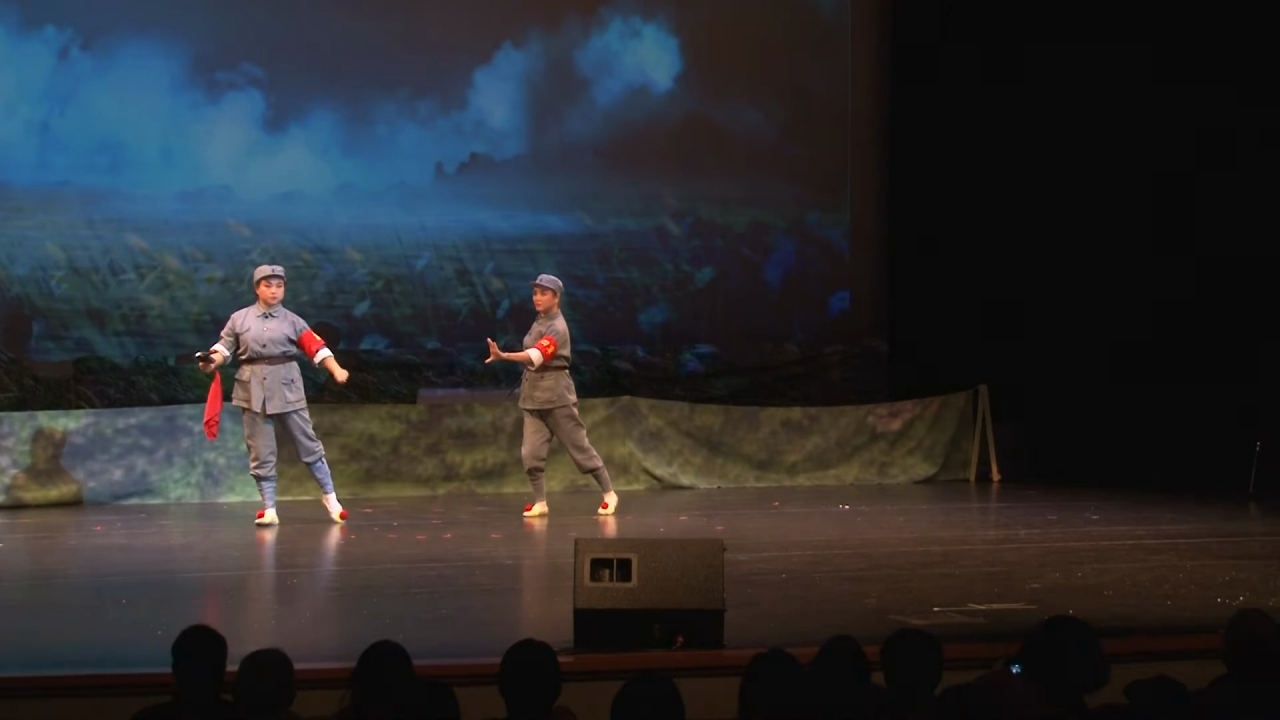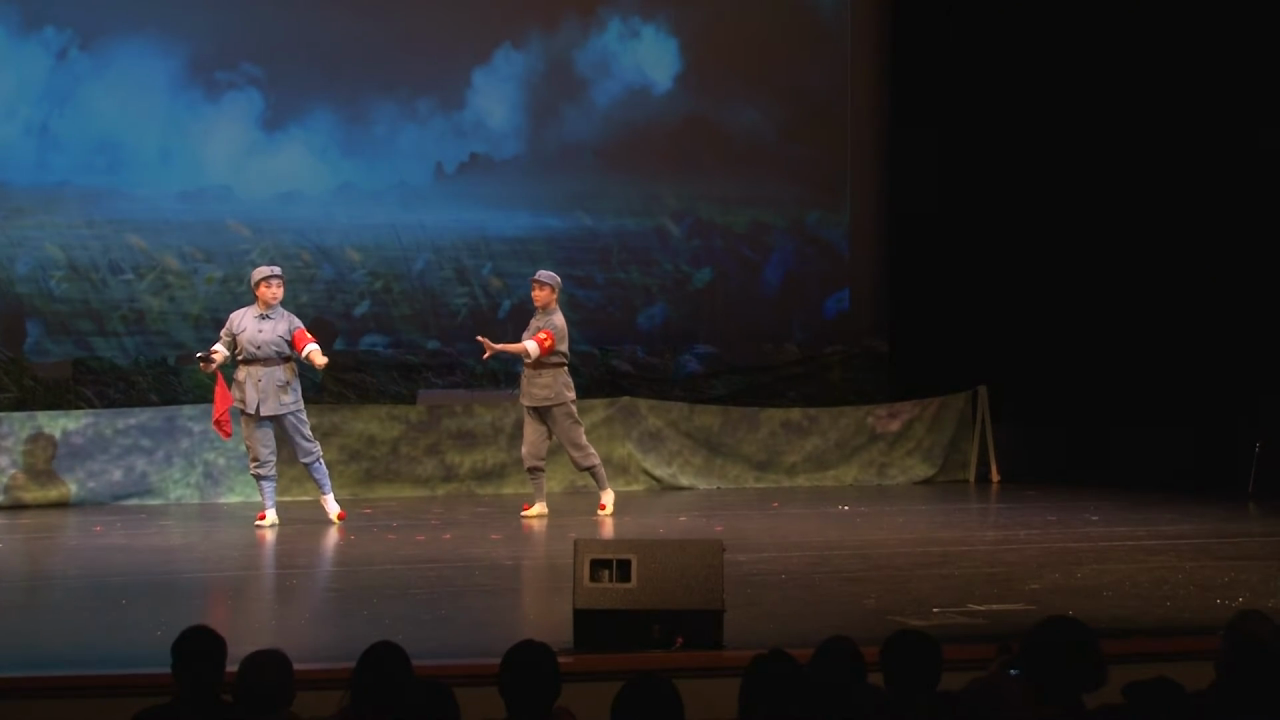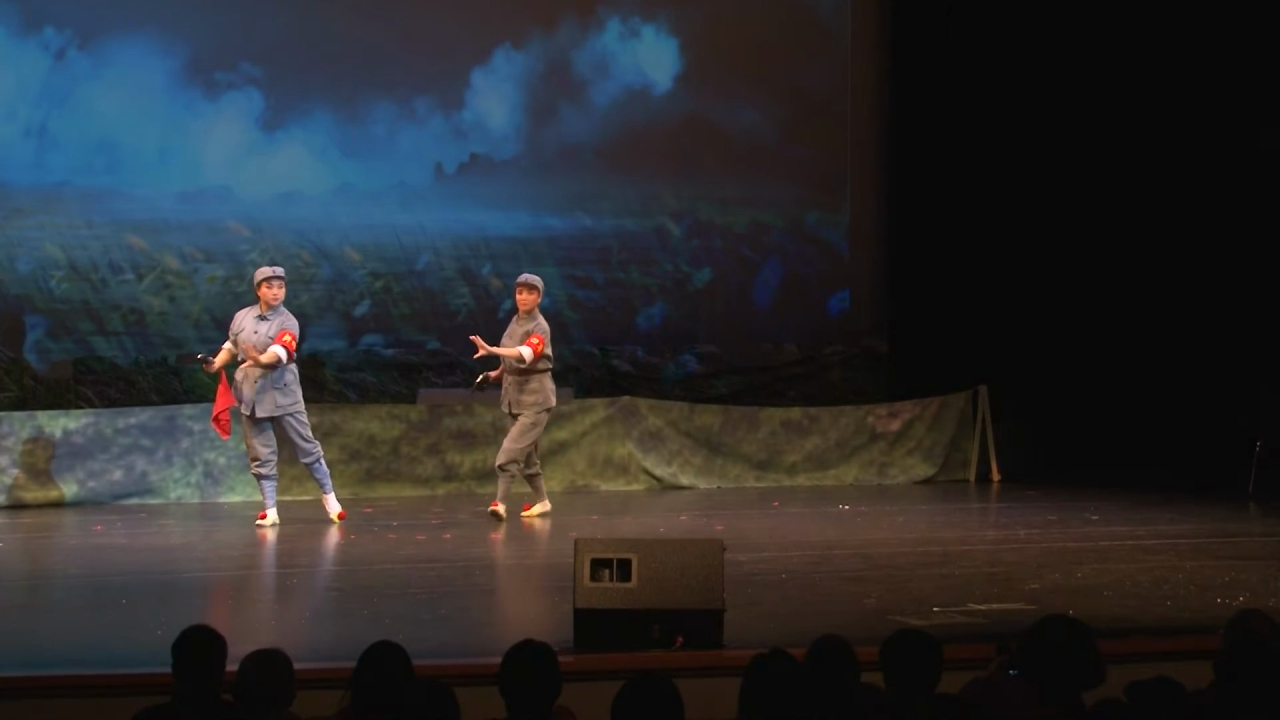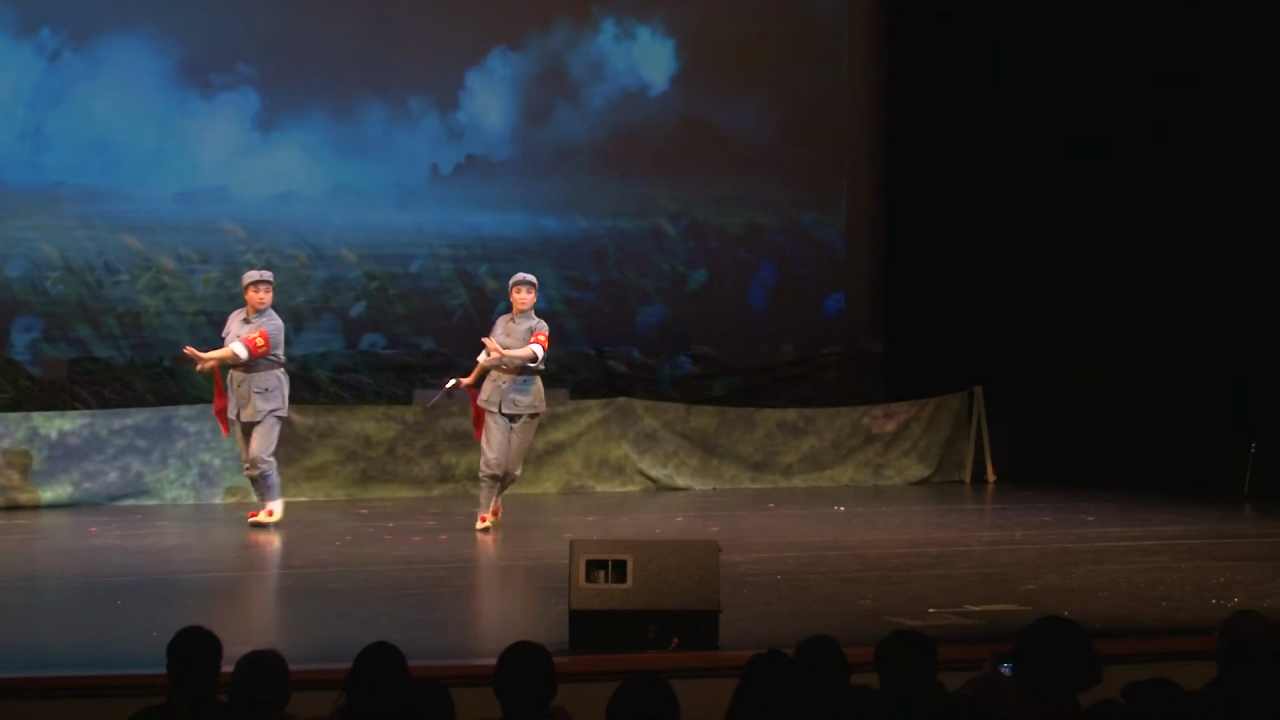
dt=0.5s
person 1, frame 1
left shoulder: (291, 320)
right shoulder: (239, 318)
left elbow: (316, 347)
right elbow: (225, 348)
left wrist: (336, 369)
right wrist: (211, 362)
left hip: (286, 387)
right hip: (253, 389)
left knee: (308, 443)
right knee: (261, 452)
left ankle: (330, 497)
right ankle: (269, 509)
person 1, frame 2
left shoulder: (289, 321)
right shoulder: (238, 318)
left elbow: (307, 344)
right elbow: (225, 347)
left wrist: (317, 358)
right wrist: (212, 363)
left hip: (283, 388)
right hip: (250, 389)
left knee: (306, 444)
right knee: (260, 453)
left ankle: (328, 497)
right ankle: (270, 510)
person 1, frame 3
left shoulder: (288, 321)
right shoulder: (242, 317)
left elbow: (281, 351)
right elbow: (232, 346)
left wrist: (259, 359)
right wrist: (216, 364)
left hip: (281, 388)
right hip: (249, 388)
left knee: (306, 445)
right knee: (260, 453)
left ankle: (329, 496)
right ankle: (270, 510)
person 1, frame 4
left shoulder: (272, 325)
right shoulder: (235, 318)
left elbow: (243, 350)
left wrist: (207, 358)
right wrist: (211, 364)
left hip: (267, 391)
right hip: (240, 389)
left knee: (259, 454)
right knee: (250, 457)
left ankle: (274, 501)
right ankle: (267, 508)
person 2, frame 1
left shoulder: (556, 327)
right shoulder: (540, 322)
left elbow: (537, 356)
left wrist: (503, 356)
left hip: (556, 394)
right hip: (533, 394)
left knee: (579, 447)
right knee: (531, 453)
left ankle: (608, 493)
right ankle: (540, 502)
person 2, frame 2
left shoulder: (555, 323)
right shoulder: (538, 318)
left elbow: (533, 347)
left wrist: (497, 347)
left hip: (555, 390)
right hip: (533, 390)
left knee: (577, 444)
right knee: (532, 451)
left ankle: (605, 492)
right ankle: (540, 502)
person 2, frame 3
left shoulder: (539, 327)
right shoulder: (516, 321)
left elbow: (526, 353)
left wrist: (491, 350)
right wrist: (497, 373)
left hip: (536, 395)
right hip: (513, 393)
left knee: (511, 452)
right knee: (525, 454)
left ankle: (500, 503)
right ankle: (542, 501)
person 2, frame 4
left shoulder: (538, 326)
right shoulder: (501, 322)
left elbow: (535, 352)
right elbow: (488, 354)
left wrist: (504, 353)
right wrist: (471, 378)
left hip: (526, 394)
right hip: (496, 391)
left knee: (513, 461)
right knee: (492, 457)
left ankle: (496, 499)
right ankle: (484, 512)
